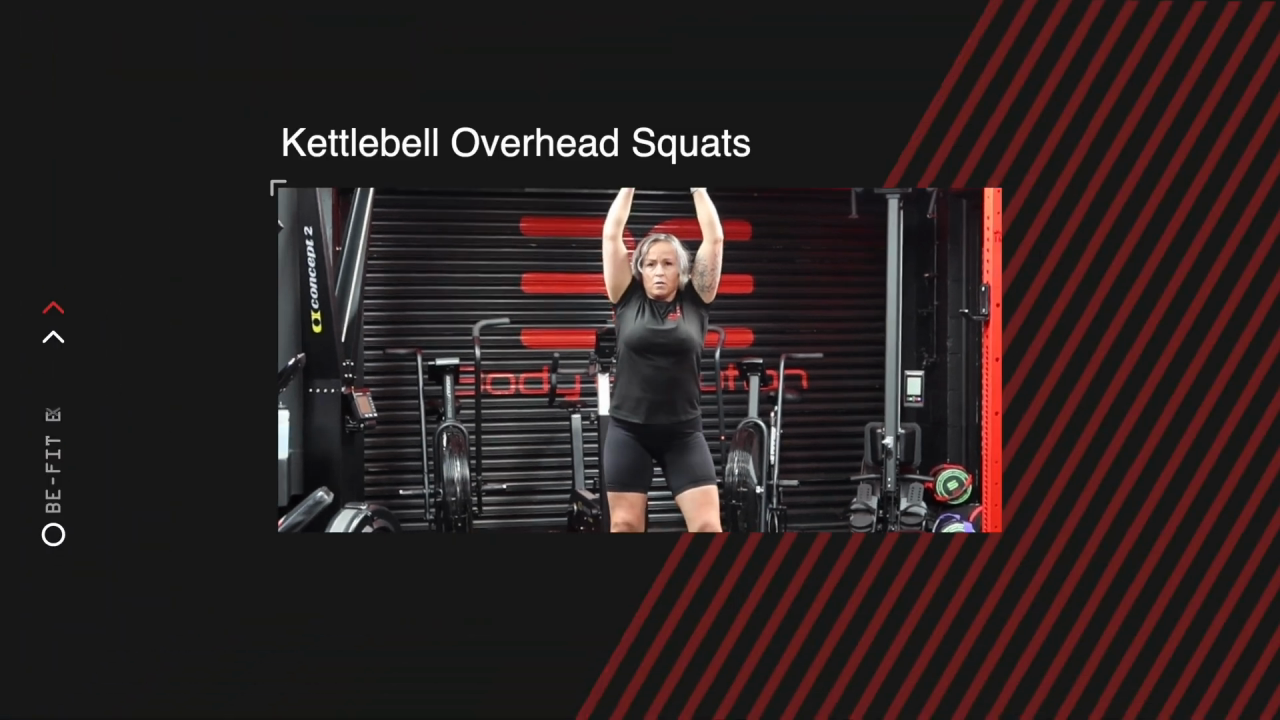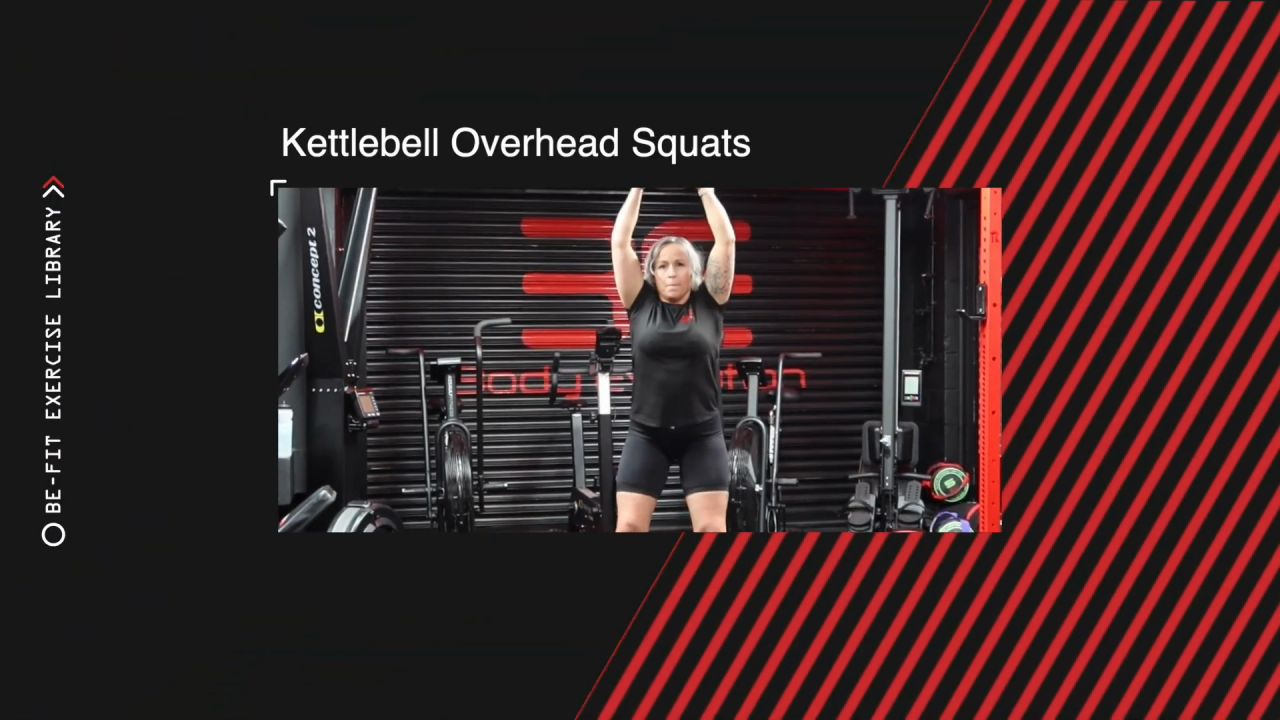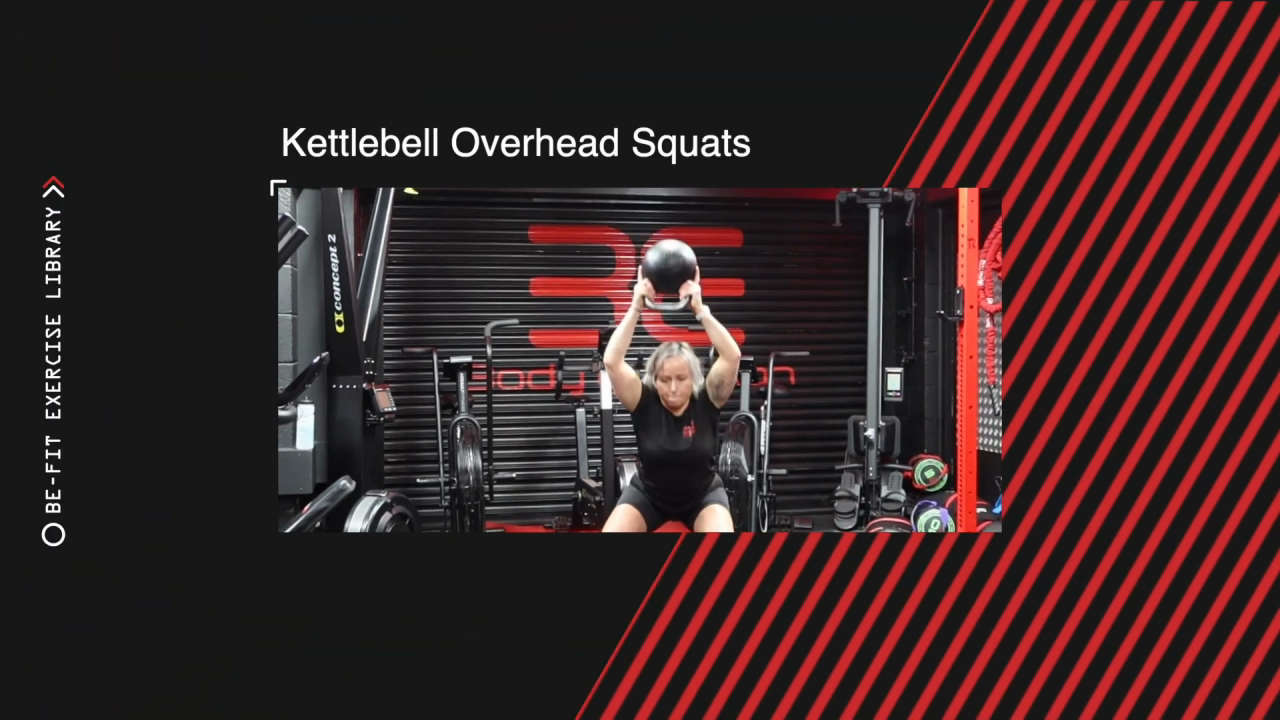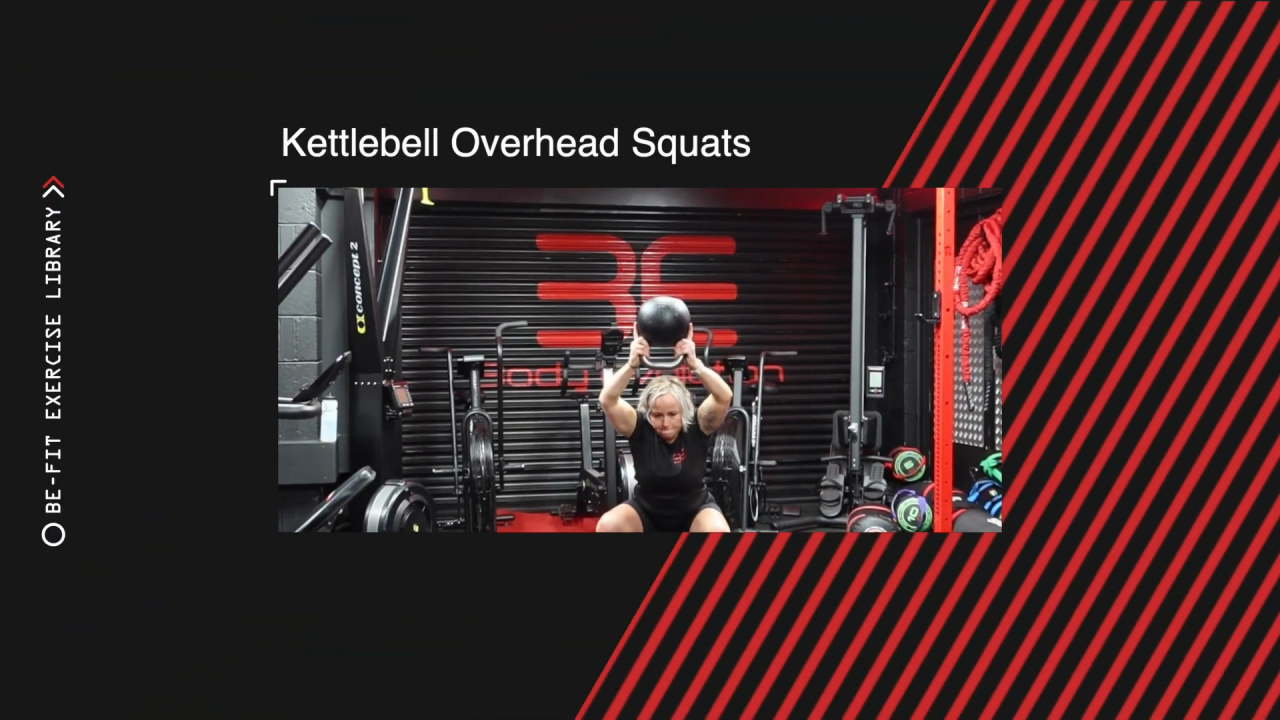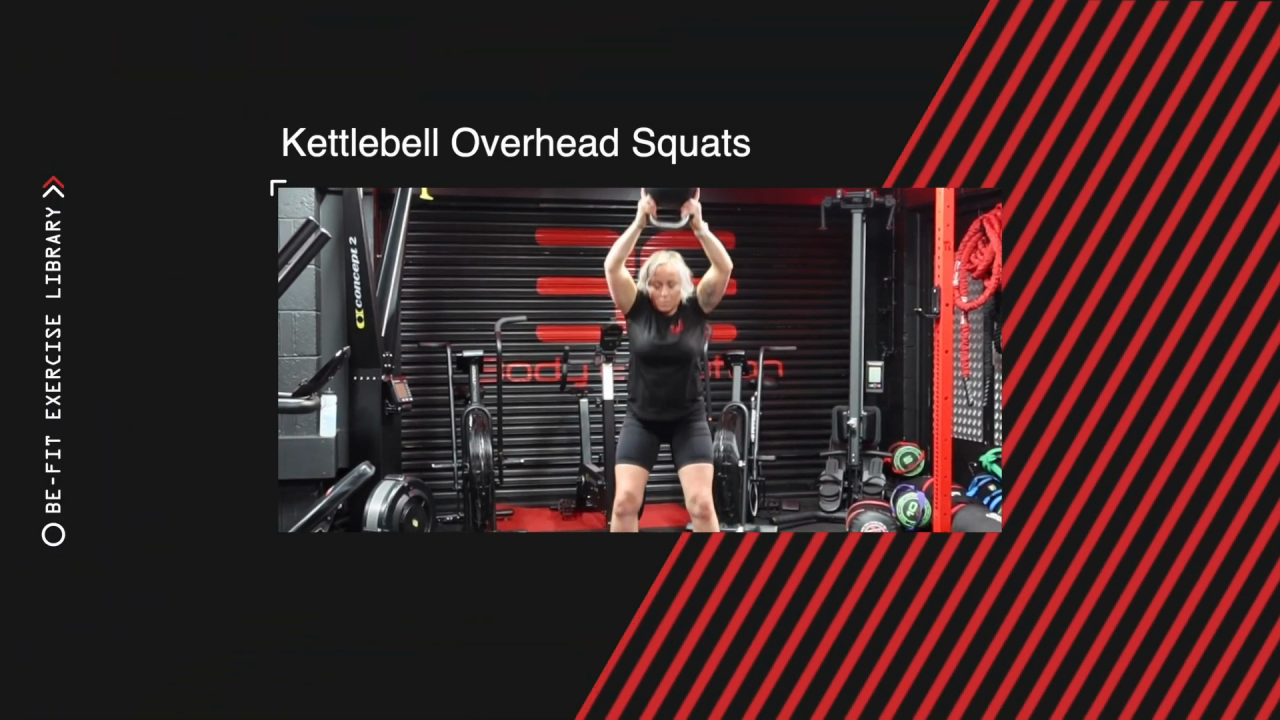
dt=0.7s
person 1, frame 1
left shoulder: (696, 301)
right shoulder: (628, 300)
left elbow: (714, 238)
right elbow: (611, 236)
left wrist: (697, 185)
right wrist: (629, 184)
left hip: (683, 433)
right hip: (629, 431)
left knee: (707, 526)
right knee: (625, 528)
person 1, frame 2
left shoulder: (709, 302)
right shoulder: (641, 304)
left elbow: (726, 241)
right elbow: (619, 242)
left wrist: (705, 190)
right wrist: (637, 189)
left hip: (702, 433)
right hip: (648, 433)
left knee: (711, 528)
right knee: (630, 525)
person 1, frame 3
left shoulder: (707, 399)
right shoulder: (643, 401)
left elbow: (731, 356)
right elbow: (612, 360)
left wrist: (700, 309)
right wrist: (636, 307)
left hip: (702, 495)
right hip: (649, 494)
right knee: (612, 535)
person 1, frame 4
left shoulder: (697, 427)
right shoulder: (639, 428)
left elbow: (725, 397)
right elbow: (607, 400)
left hip: (694, 511)
right hip: (648, 511)
left knee: (718, 532)
right knee: (608, 526)
person 1, frame 5
left shoulder: (696, 309)
right shoulder: (636, 309)
left elbow: (724, 268)
right elbow: (612, 266)
left wrist: (699, 226)
right wrist: (639, 222)
left hip: (688, 421)
right hip: (642, 420)
left knee: (701, 505)
right knee: (625, 502)
